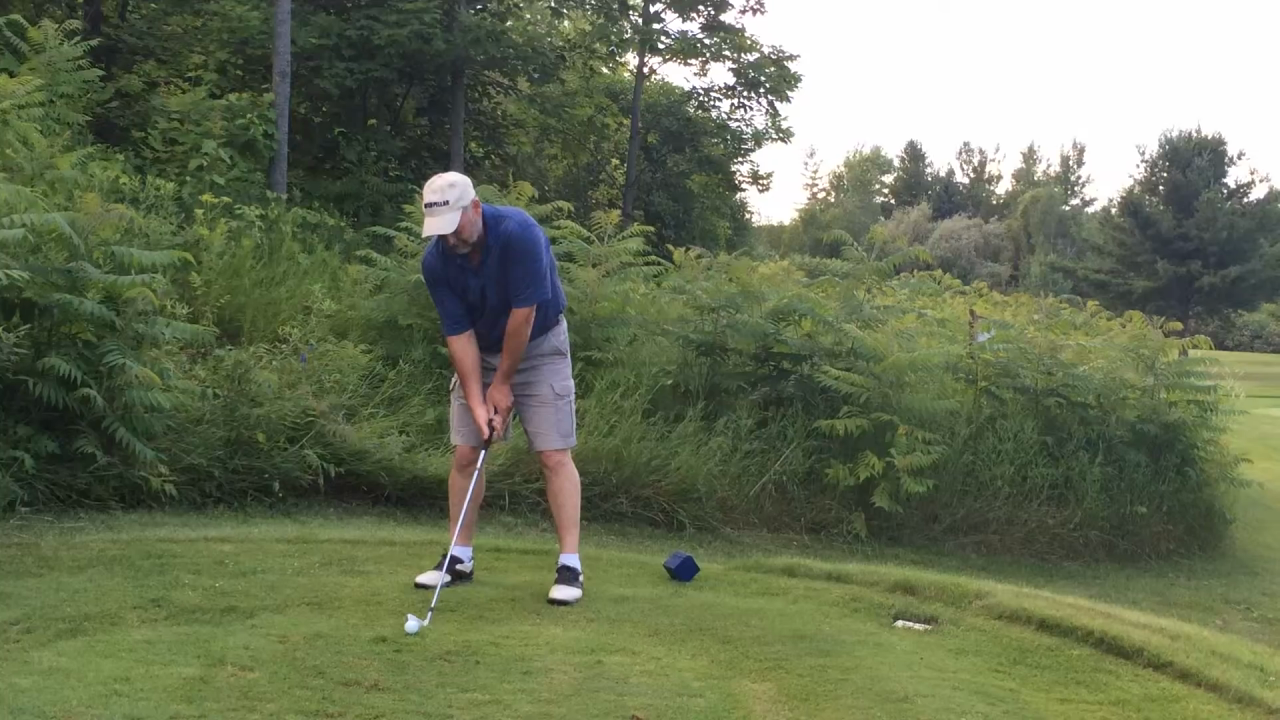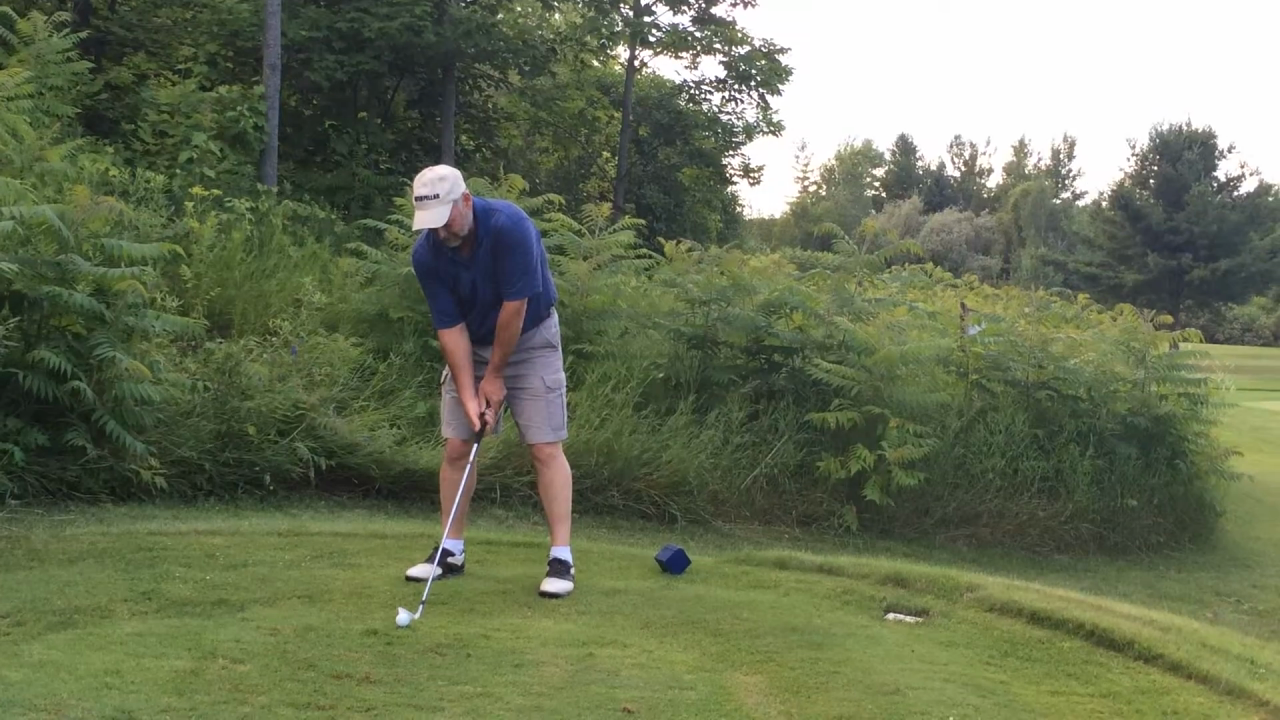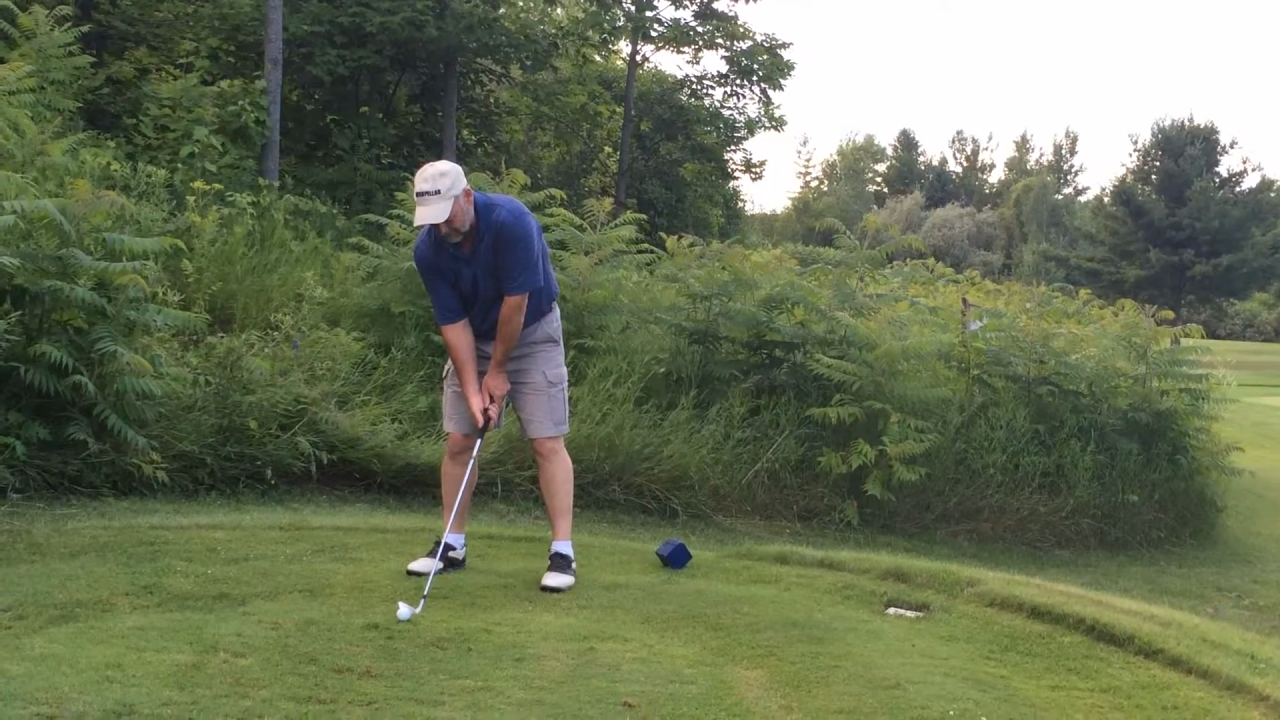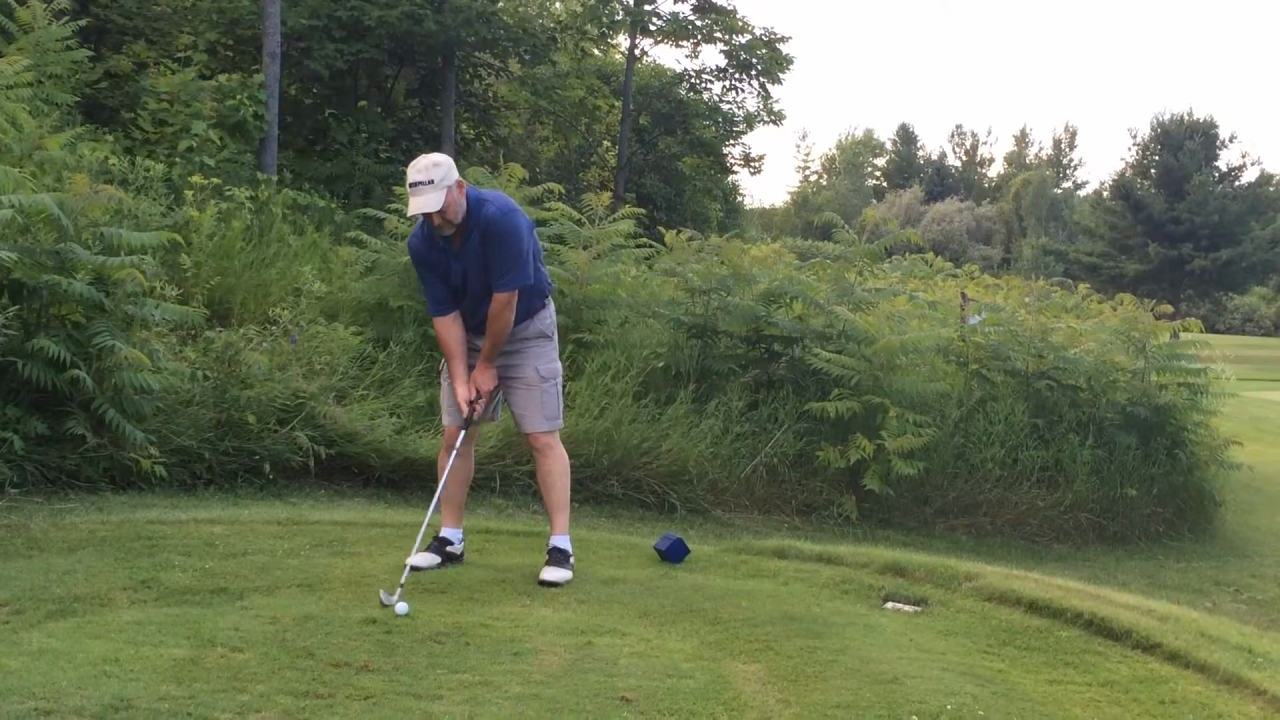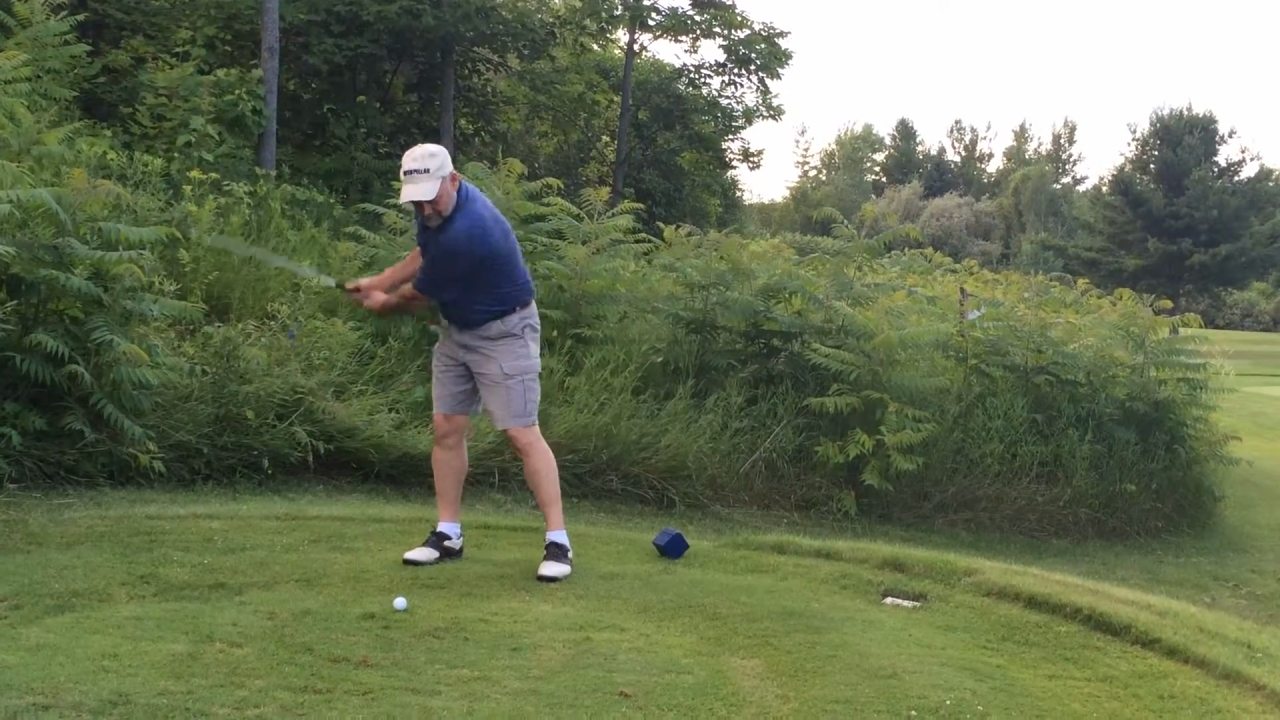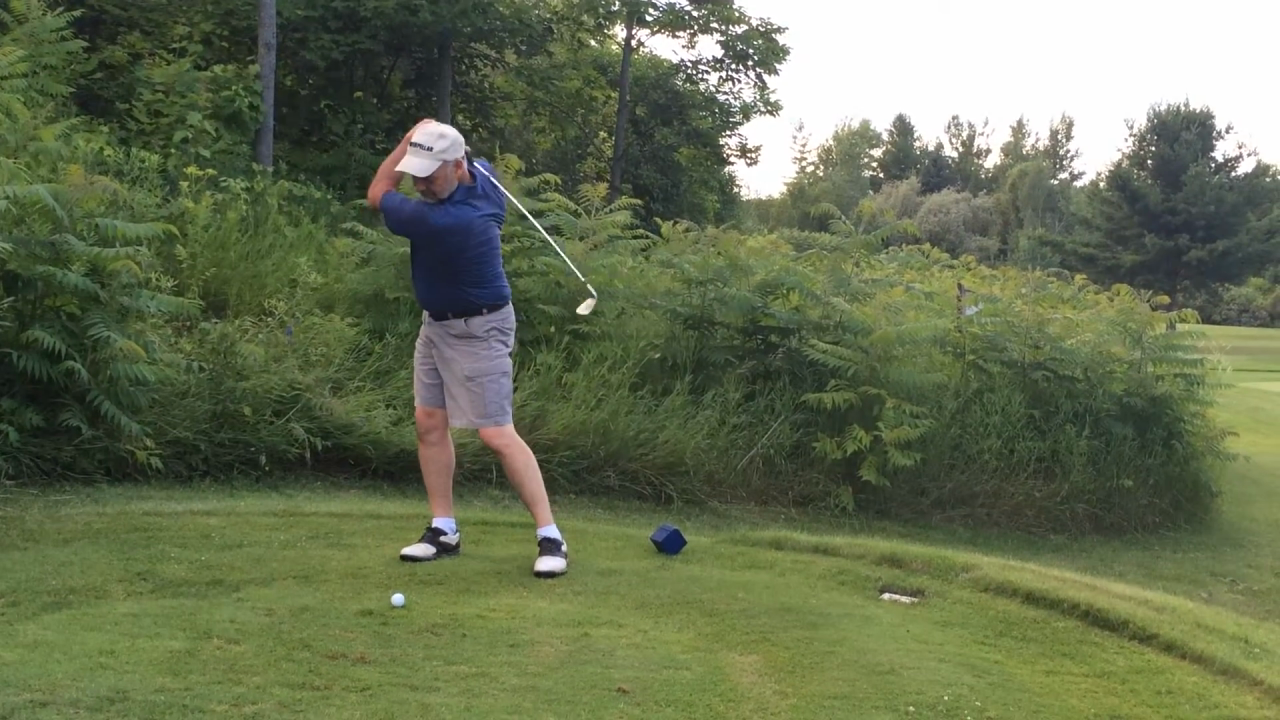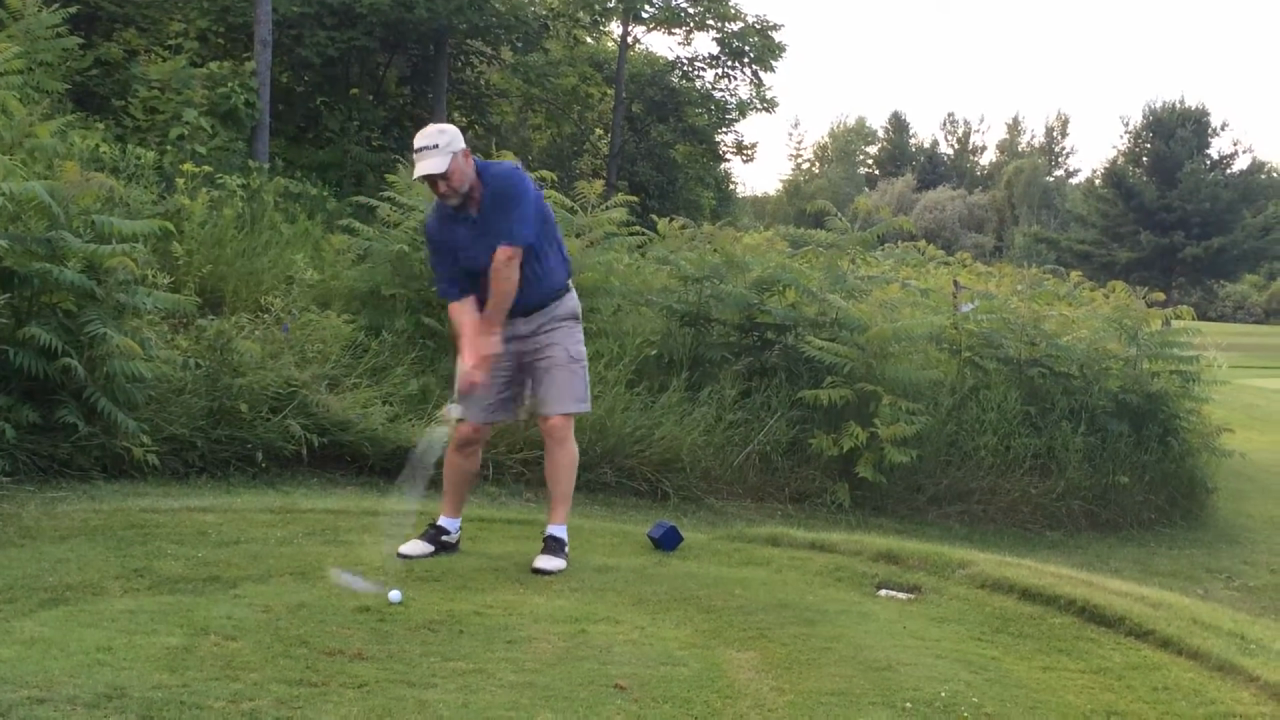
dt=0.4s
person 1, frame 1
left shoulder: (519, 232)
right shoulder: (435, 260)
left elbow: (524, 313)
right elbow: (459, 333)
left wrist: (503, 383)
right wrist: (477, 402)
left hip: (538, 348)
right hip: (479, 353)
left knee: (554, 455)
right knee: (465, 454)
left ankle: (569, 565)
right ankle: (460, 557)
person 1, frame 2
left shoulder: (509, 225)
right shoulder: (426, 253)
left elbow: (514, 306)
right elbow: (450, 326)
left wrist: (495, 375)
right wrist: (468, 395)
left hip: (530, 340)
right hip: (469, 346)
left knee: (546, 448)
right knee: (456, 447)
left ankle: (561, 557)
right ankle: (451, 549)
person 1, frame 3
left shoulder: (510, 221)
right shoulder: (427, 249)
left elbow: (516, 301)
right elbow: (453, 322)
left wrist: (498, 370)
right wrist: (471, 390)
left hip: (532, 335)
right hip: (472, 341)
left knee: (547, 443)
right knee: (458, 442)
left ankle: (562, 552)
right ankle: (452, 544)
person 1, frame 4
left shoulder: (501, 218)
right shoulder: (421, 241)
left elbow: (504, 299)
right elbow: (444, 313)
left wrist: (486, 366)
right wrist: (459, 378)
left hip: (527, 331)
right hip: (470, 335)
left knee: (543, 438)
right knee: (454, 435)
left ankle: (560, 546)
right ankle: (449, 538)
person 1, frame 5
left shoulder: (463, 237)
right shoulder: (442, 201)
left elbow: (419, 295)
right elbow: (425, 255)
left wrist: (382, 305)
right wrist: (377, 283)
left hip: (504, 330)
right hip: (458, 328)
left knee: (523, 433)
right knee: (447, 428)
left ankle: (557, 541)
right ankle: (448, 533)
person 1, frame 6
left shoulder: (439, 223)
right shoulder: (481, 173)
left elbow: (378, 195)
left wrist: (406, 143)
left hip: (477, 330)
right hip: (439, 323)
left knee: (496, 434)
right knee: (429, 424)
left ankle: (550, 537)
right ankle: (444, 529)
person 1, frame 7
left shoulder: (508, 180)
right shoulder: (438, 227)
left elbow: (506, 263)
right elbow: (456, 297)
left wrist: (493, 335)
right wrist: (469, 351)
left hip: (552, 318)
right hip: (491, 326)
left knee: (556, 426)
right knee: (467, 432)
left ankle: (556, 536)
right ankle: (446, 527)
